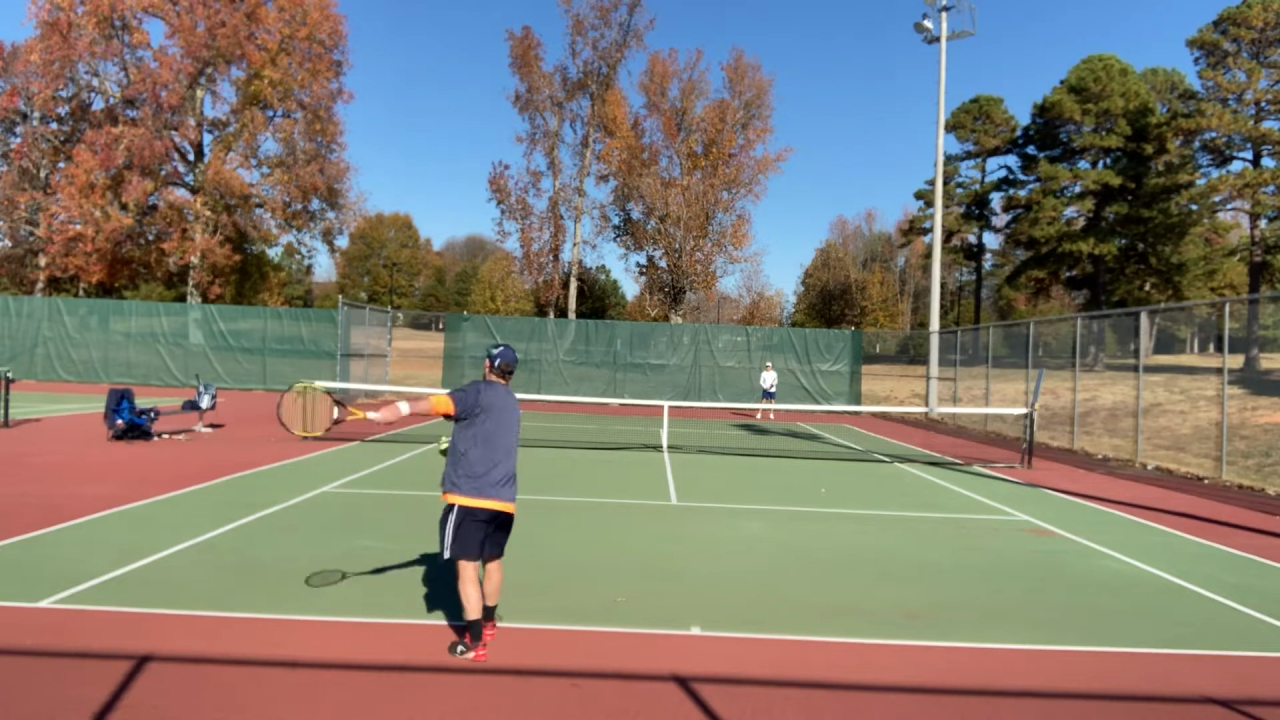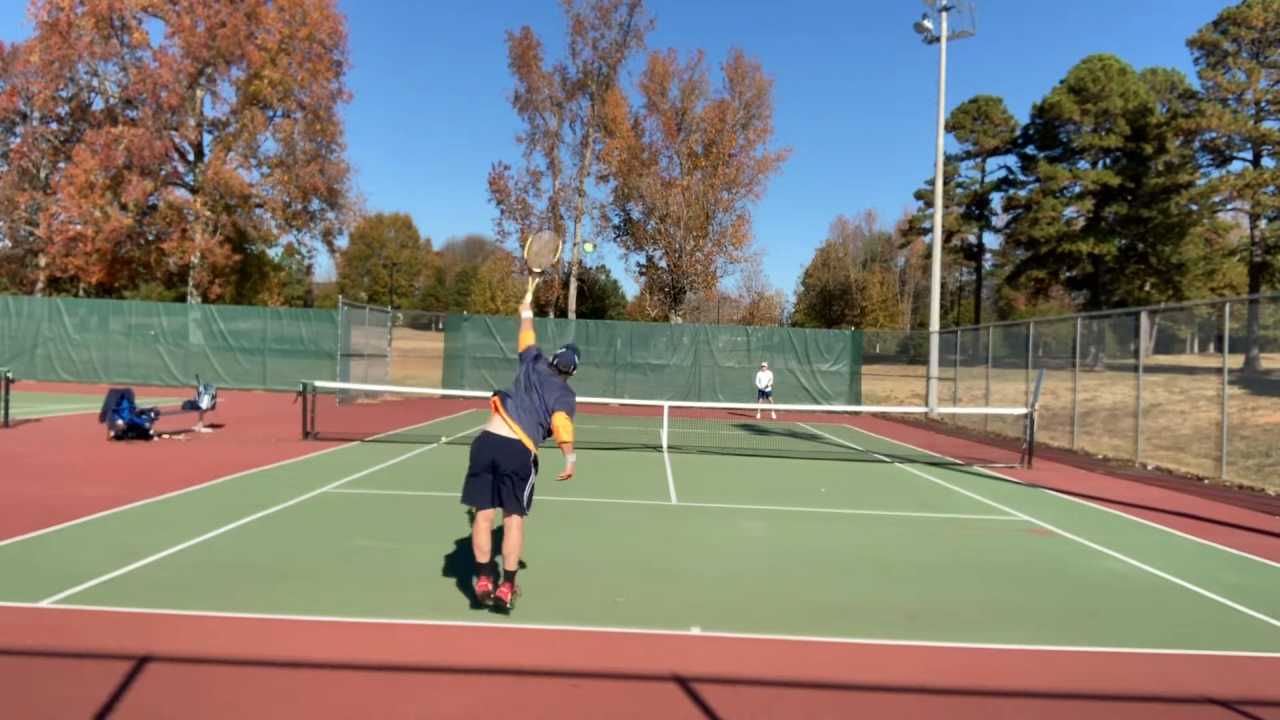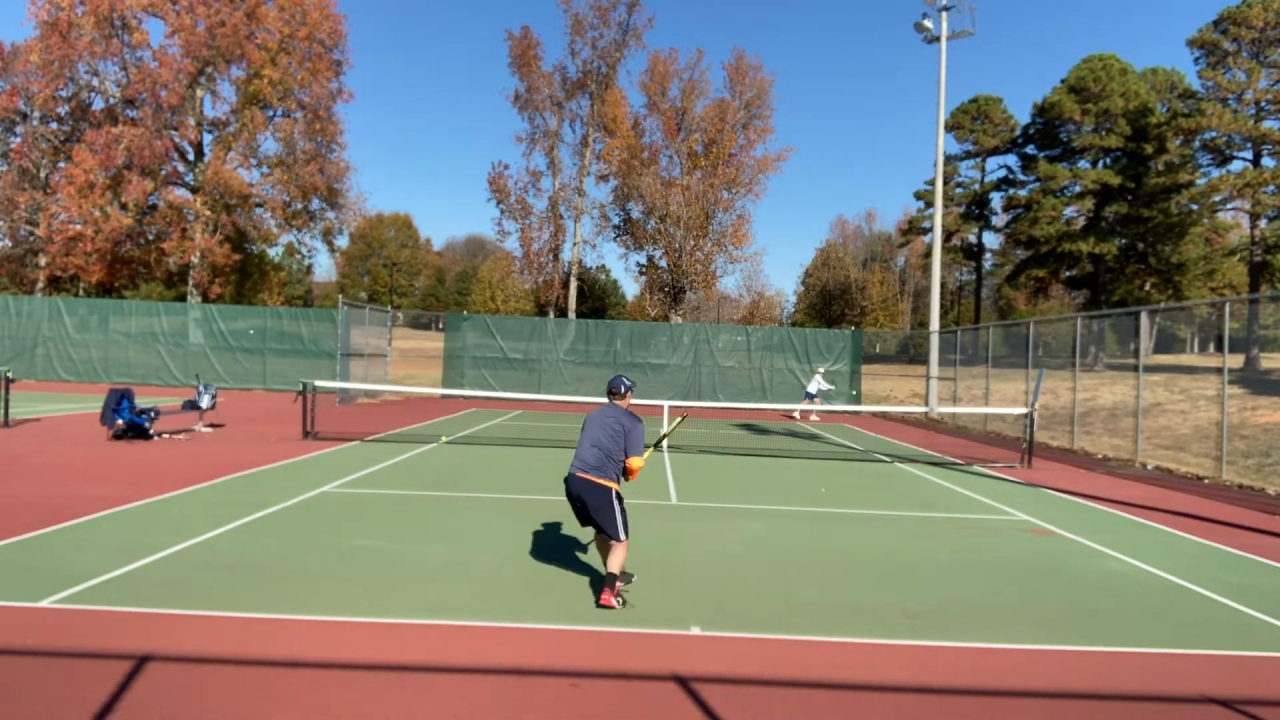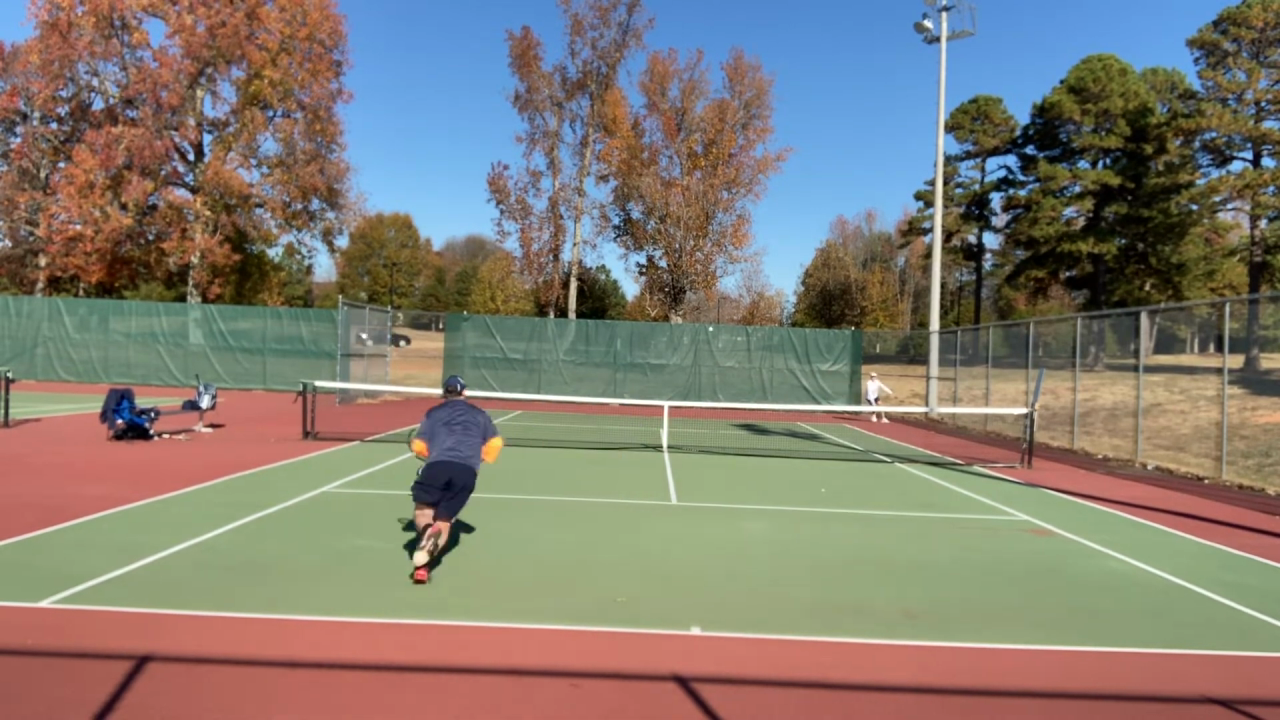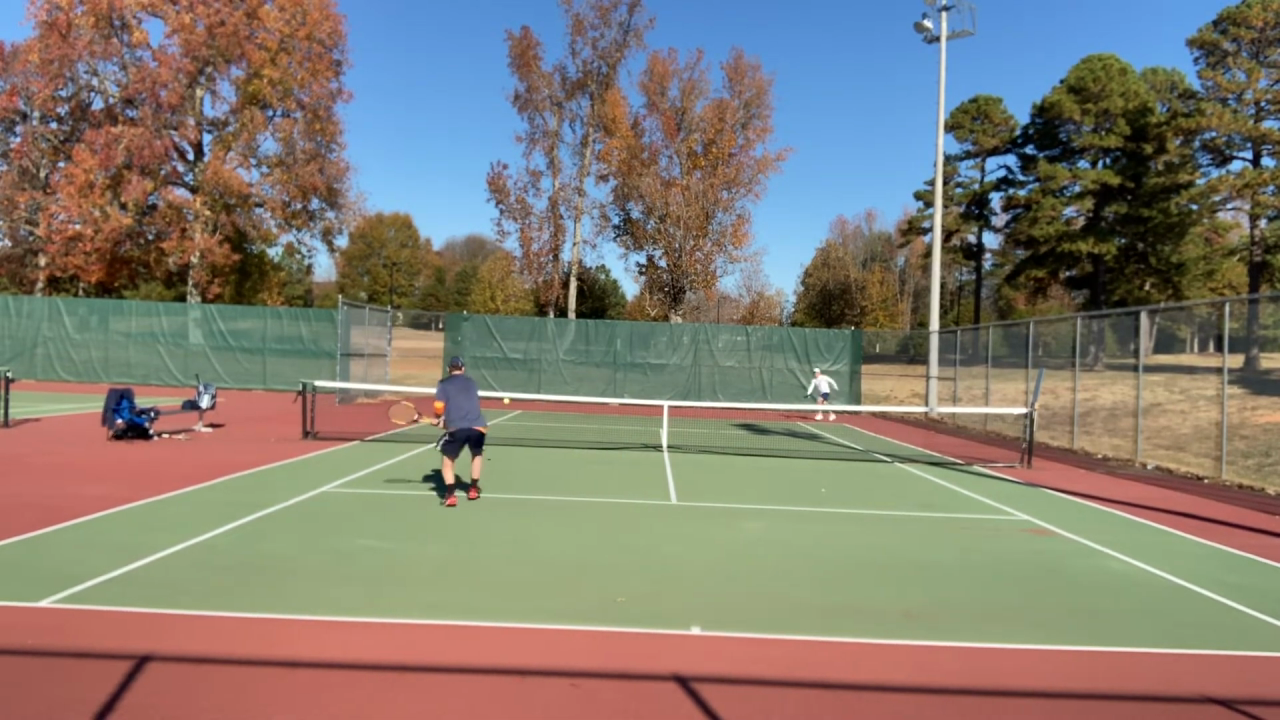
dt=1s
person 1, frame 1
left shoulder: (480, 393)
right shoulder: (511, 404)
left elbow: (440, 405)
left wrist: (401, 409)
right wrist: (460, 399)
left hip: (469, 498)
right hip: (504, 501)
left knee: (467, 567)
right knee: (492, 560)
left ankle: (475, 642)
right ankle: (488, 622)
person 1, frame 2
left shoulder: (535, 364)
right shoulder: (565, 395)
left elbow: (526, 339)
right elbow: (561, 424)
left wrist: (526, 309)
right wrist: (570, 457)
left hip: (487, 441)
right hip: (518, 454)
left knee: (483, 514)
right knee: (514, 519)
left ankle: (483, 580)
right ankle: (506, 585)
person 1, frame 3
left shoulder: (593, 416)
right shoulder: (632, 421)
right elbow: (634, 462)
right wrist: (629, 475)
left hip: (575, 481)
right hip: (601, 487)
left knee: (602, 531)
right knee: (619, 542)
left ankle: (614, 574)
right ankle: (609, 592)
person 1, frame 4
left shoulder: (433, 413)
right shoulder: (479, 414)
left elbow: (418, 447)
right elbow: (495, 444)
right wrist: (480, 460)
left hip: (438, 466)
right hip: (466, 472)
left knee: (423, 513)
right knee: (444, 524)
left ankle: (429, 532)
right ankle: (422, 569)
person 1, frame 5
left shoulder: (445, 383)
right shoulder: (471, 383)
left elbow: (439, 405)
left wrist: (437, 418)
left hip: (456, 429)
right hip: (477, 427)
left knee: (447, 462)
right knee: (477, 456)
left ankle: (450, 495)
right ankle: (473, 488)
